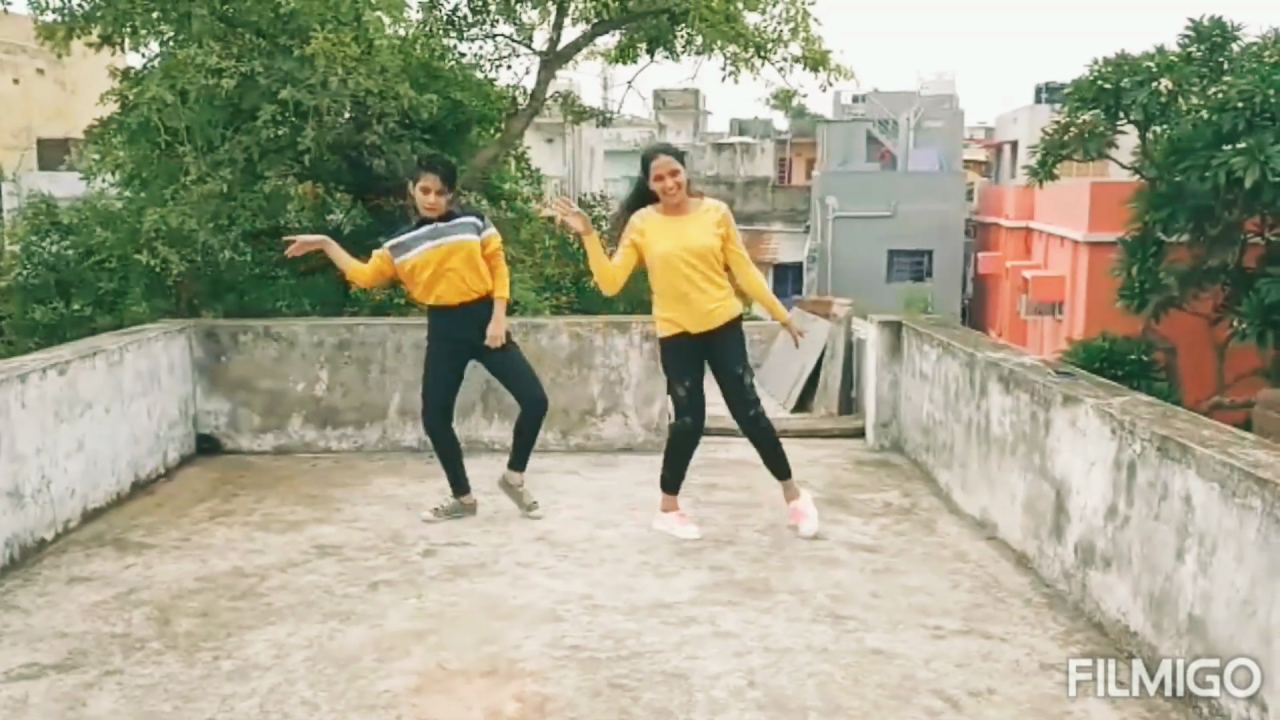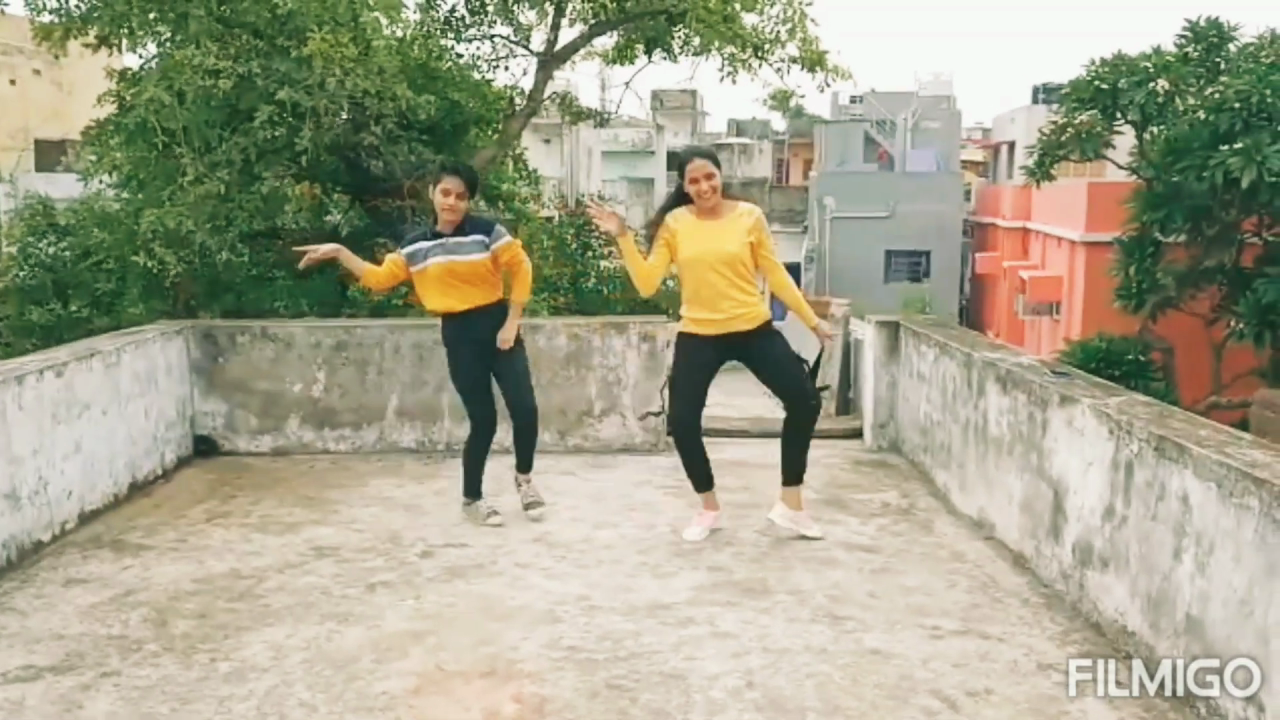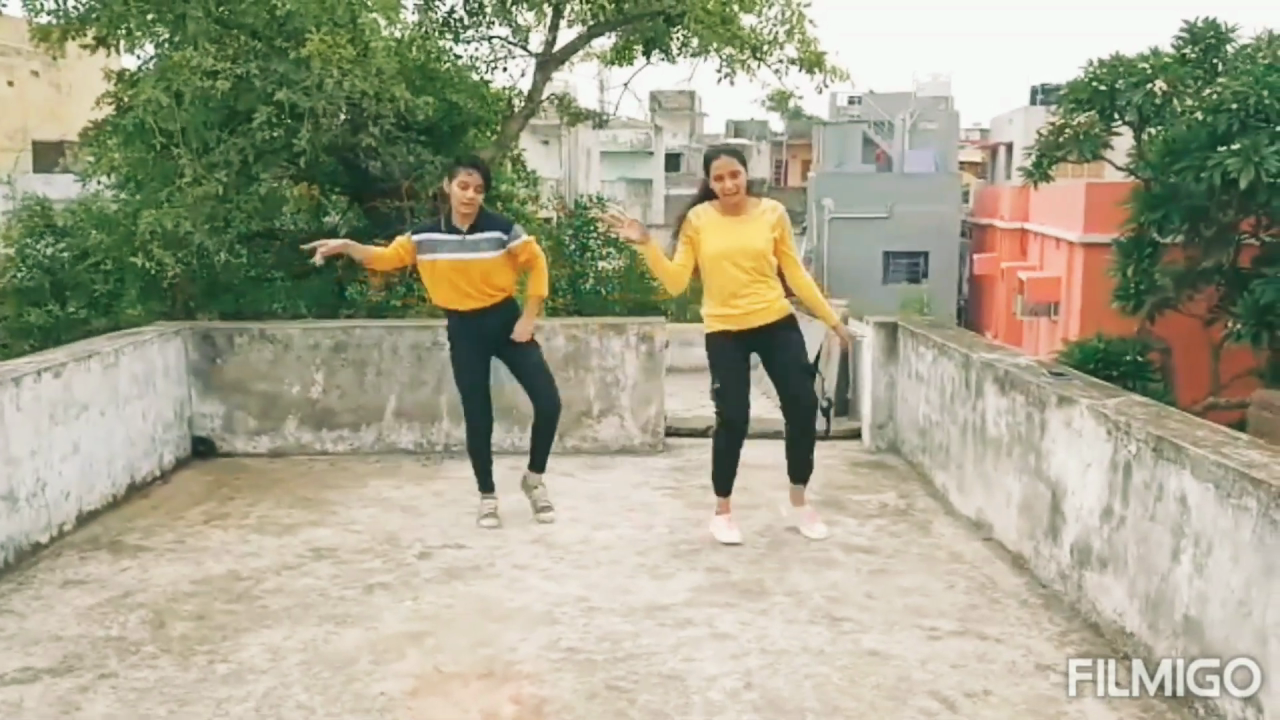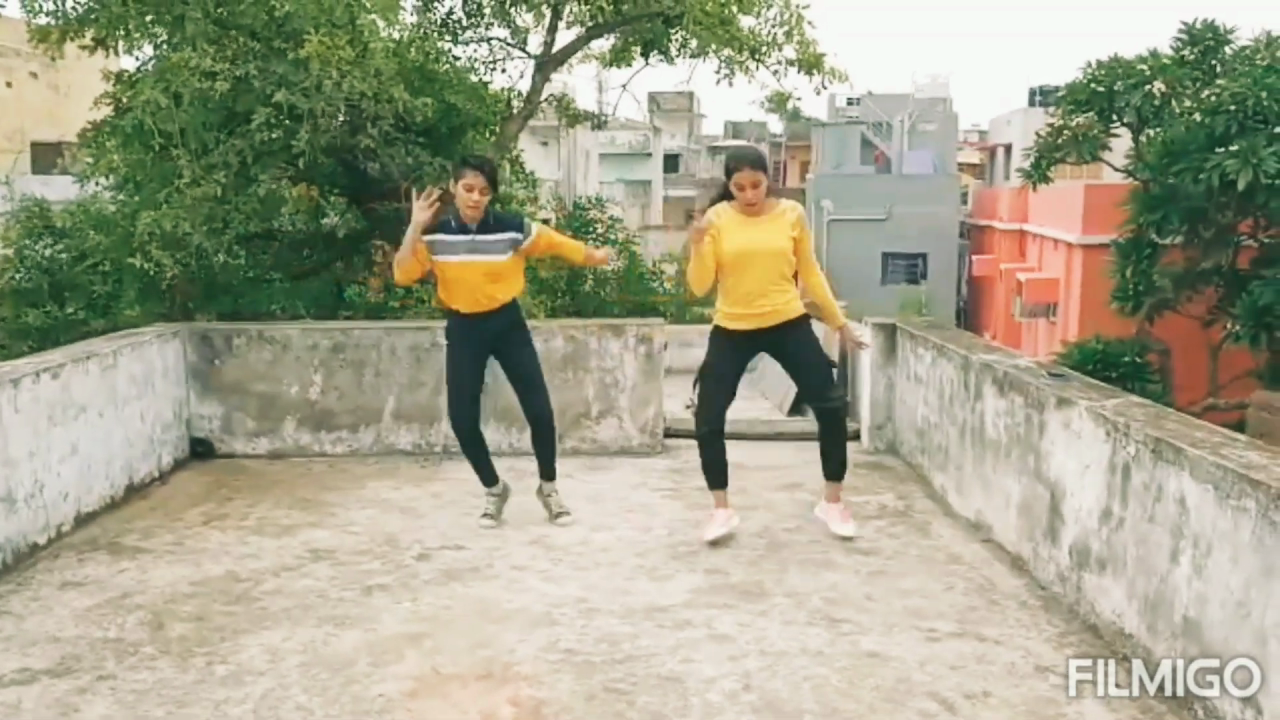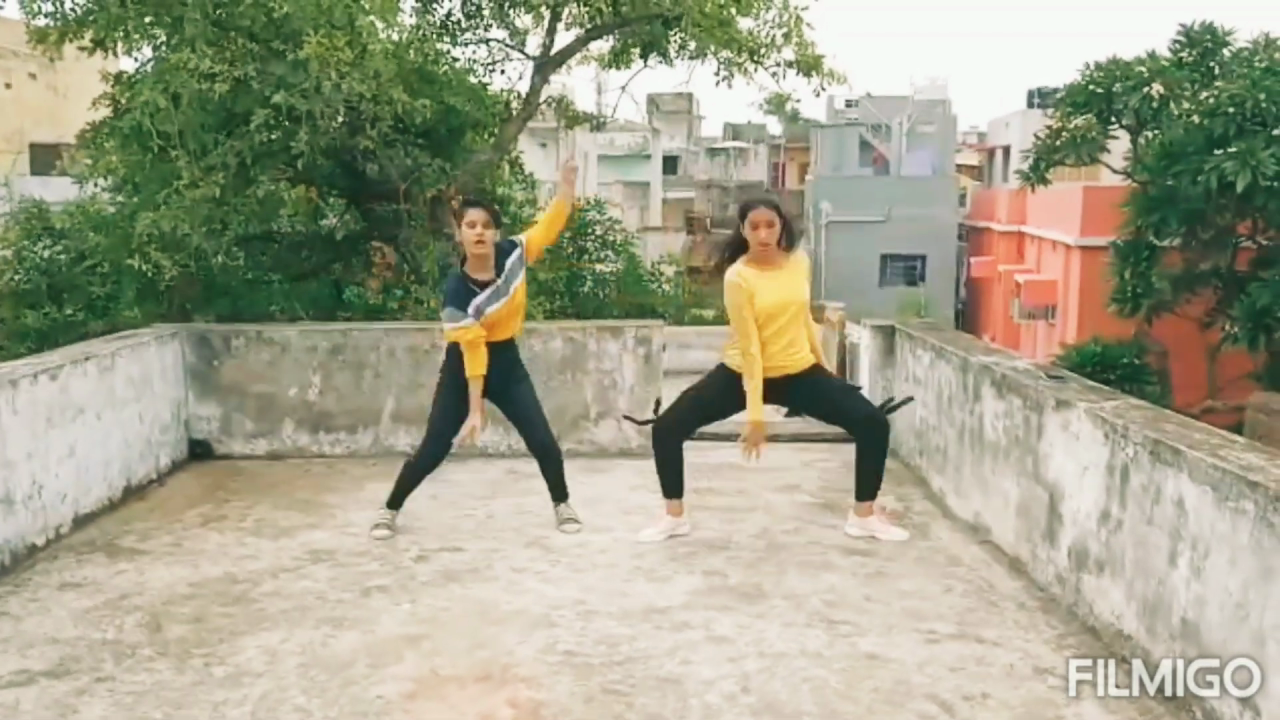
dt=0.2s
person 1, frame 1
left shoulder: (715, 212)
right shoulder: (640, 223)
left elbow: (743, 269)
right elbow: (610, 284)
left wrist: (782, 316)
right wrist: (588, 235)
left hip: (723, 325)
right hip: (676, 333)
left knee: (749, 413)
right knee: (689, 422)
left ankle: (793, 495)
right ankle: (669, 509)
person 1, frame 2
left shoulder: (749, 216)
right shoulder: (673, 224)
left elbow: (775, 274)
right elbow: (647, 284)
left wrist: (812, 320)
right wrist: (623, 237)
left hip: (754, 328)
right hip: (698, 335)
left knee: (805, 402)
right knee: (682, 420)
left ankle: (791, 505)
right ankle: (708, 507)
person 1, frame 3
left shoulder: (773, 213)
right shoulder: (697, 220)
left elbow: (795, 272)
right elbow: (675, 283)
left wrist: (832, 319)
right wrist: (646, 243)
left hip: (777, 324)
right hip: (724, 330)
left knee: (802, 409)
right knee: (732, 419)
left ankle: (799, 502)
right ankle: (723, 511)
person 1, frame 4
left shoulder: (792, 214)
right shoulder: (716, 219)
left elbow: (810, 273)
right elbow: (699, 285)
left wrist: (839, 321)
right wrist: (697, 247)
left hip: (787, 323)
right hip: (732, 329)
left knee: (830, 404)
right knee: (709, 415)
left ankle: (832, 501)
right ankle: (721, 508)
person 1, frame 5
left shoulder: (798, 261)
right shoulder: (738, 278)
right elbow: (748, 347)
left wrist: (823, 363)
right wrist: (755, 415)
left hip: (799, 372)
right hip: (744, 373)
left knee: (872, 424)
right knee: (667, 429)
left ankle: (865, 515)
right ankle: (673, 516)
person 2, frame 1
left shoulder: (472, 221)
right shoulder: (401, 242)
left elbow: (498, 267)
right elbow: (367, 275)
left wrist: (499, 318)
right wrist: (325, 244)
left hip: (484, 321)
right hip: (444, 332)
left knee: (535, 401)
right knee: (435, 419)
left ankle: (514, 477)
right ankle: (462, 496)
person 2, frame 2
left shoulder: (487, 231)
right shoulder: (416, 245)
left elbow: (519, 268)
right elbow: (380, 278)
left wrist: (513, 322)
right wrist: (337, 252)
left hip: (496, 325)
right hip: (459, 334)
left knee: (525, 409)
right knee: (483, 419)
left ankle: (524, 478)
right ankle: (473, 499)
person 2, frame 3
left shoulder: (501, 229)
right shoulder: (427, 235)
left elbow: (535, 263)
right elbow: (385, 258)
left wrist: (530, 317)
right wrist: (345, 244)
left hip: (505, 321)
right hip: (464, 329)
left knee: (549, 401)
right knee: (479, 417)
left ankle: (534, 478)
right ankle: (487, 495)
person 2, frame 4
left shoulder: (511, 228)
right shoulder: (436, 233)
left elbow: (554, 242)
right elbow: (403, 276)
left wrist: (593, 256)
right wrist: (414, 229)
left hip: (507, 324)
right hip: (464, 331)
left knee: (539, 411)
right knee: (462, 419)
left ankle: (548, 486)
right ankle: (494, 488)
person 2, frame 5
left shoulder: (513, 252)
right shoulder: (457, 292)
left elbow: (548, 227)
right elbow: (472, 351)
left wrist: (566, 190)
right wrist: (475, 410)
left hip: (506, 358)
right hip: (465, 365)
left knee: (541, 439)
right knee: (434, 448)
left ankle: (561, 504)
right ankle: (391, 509)
